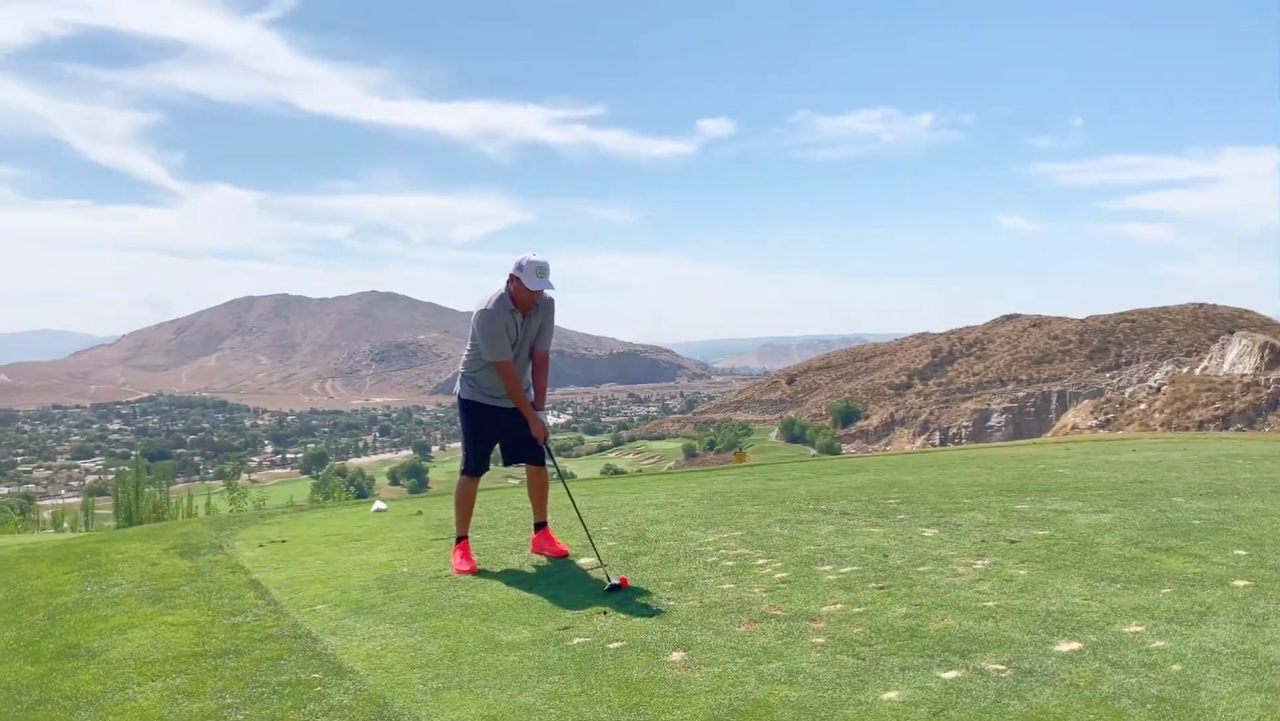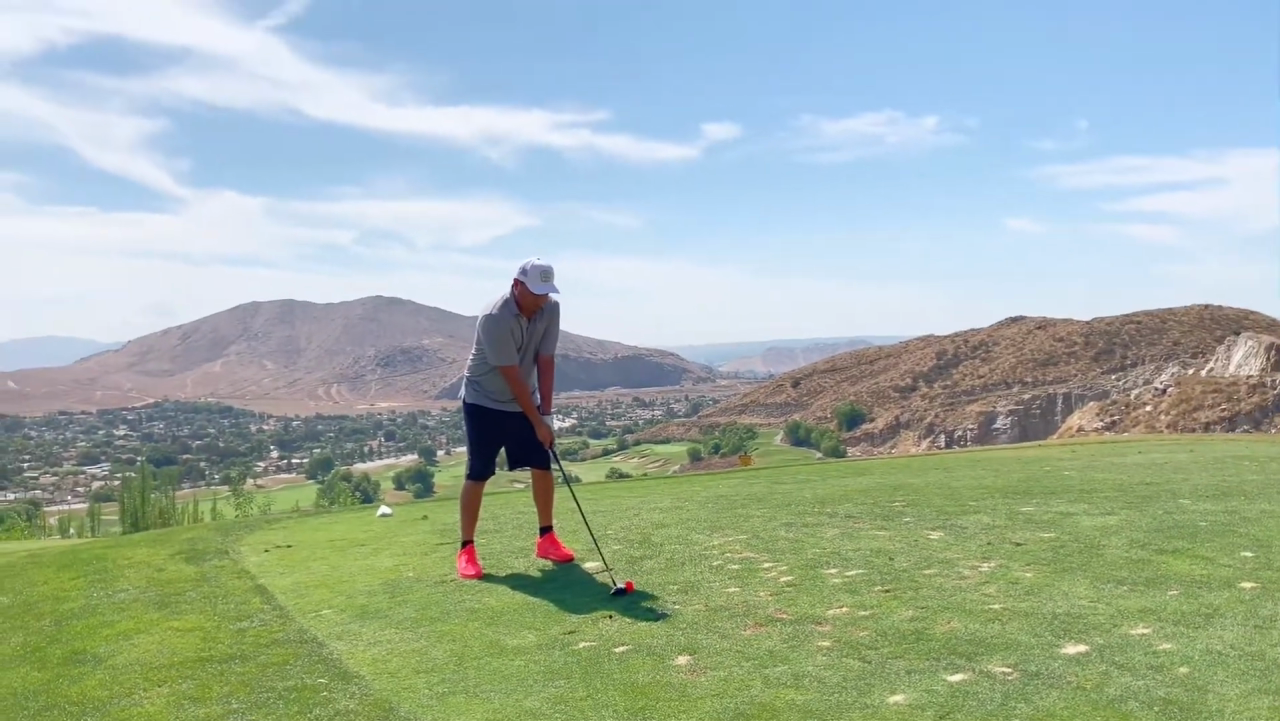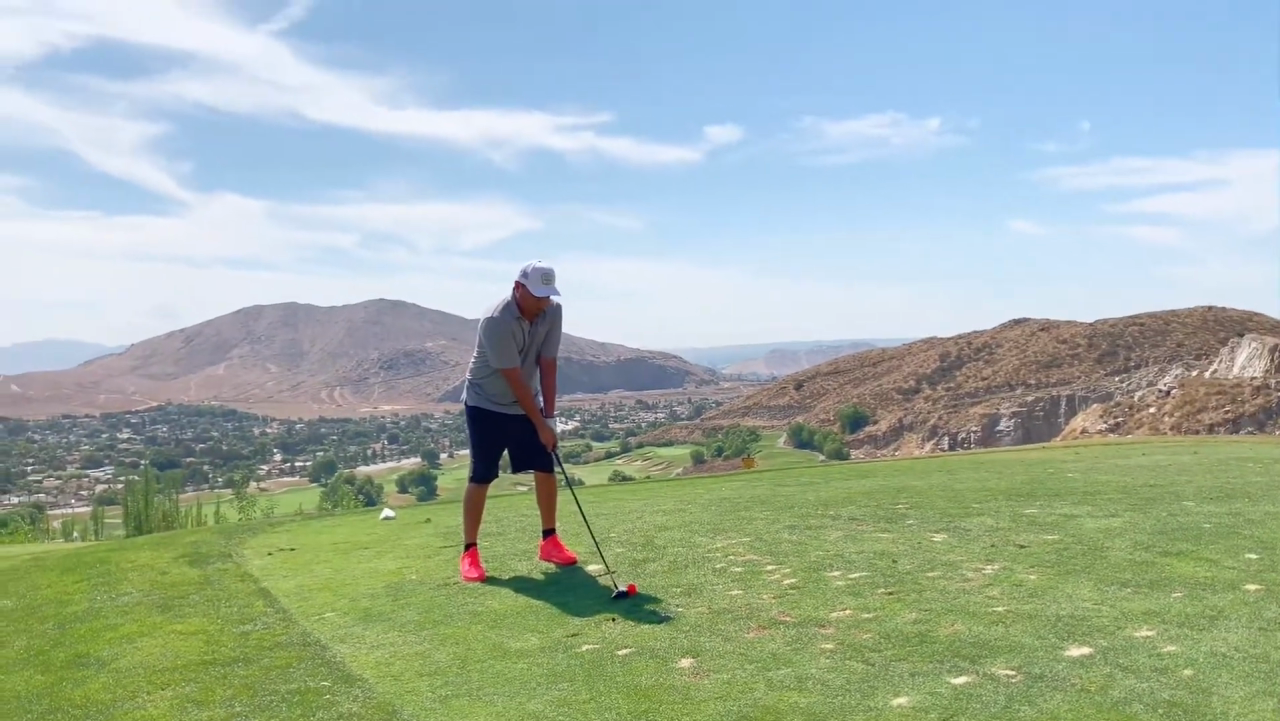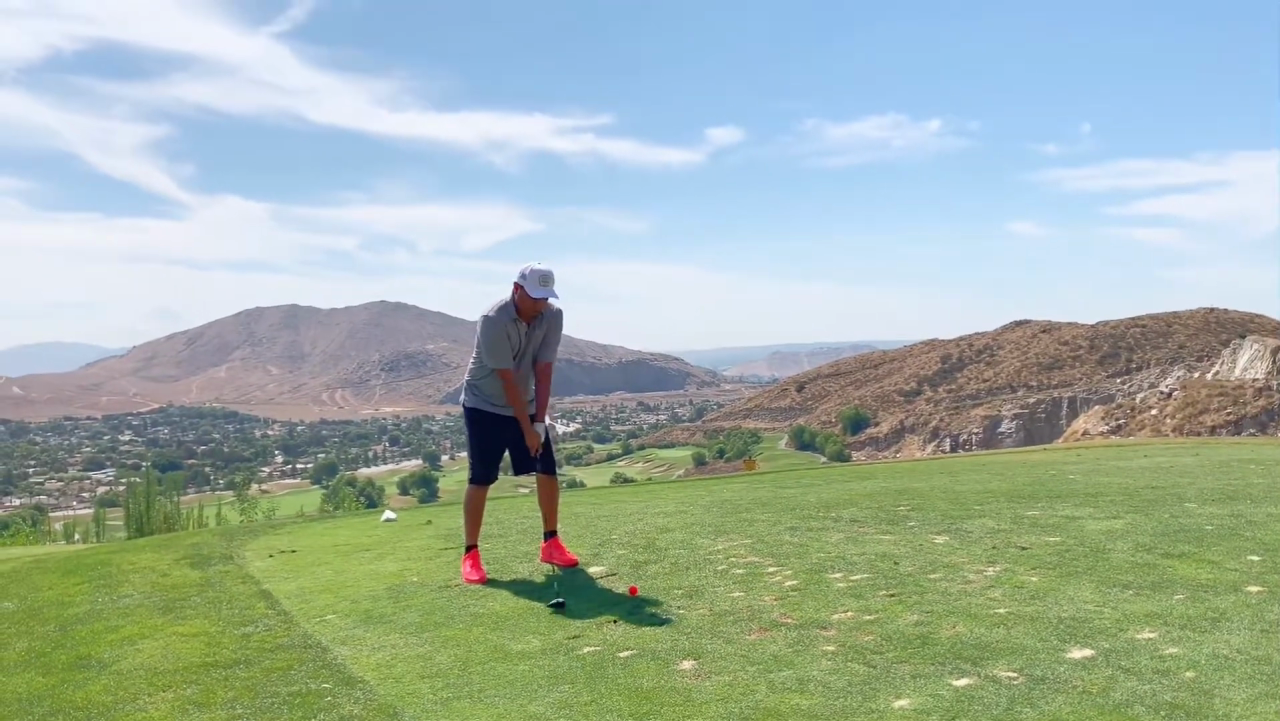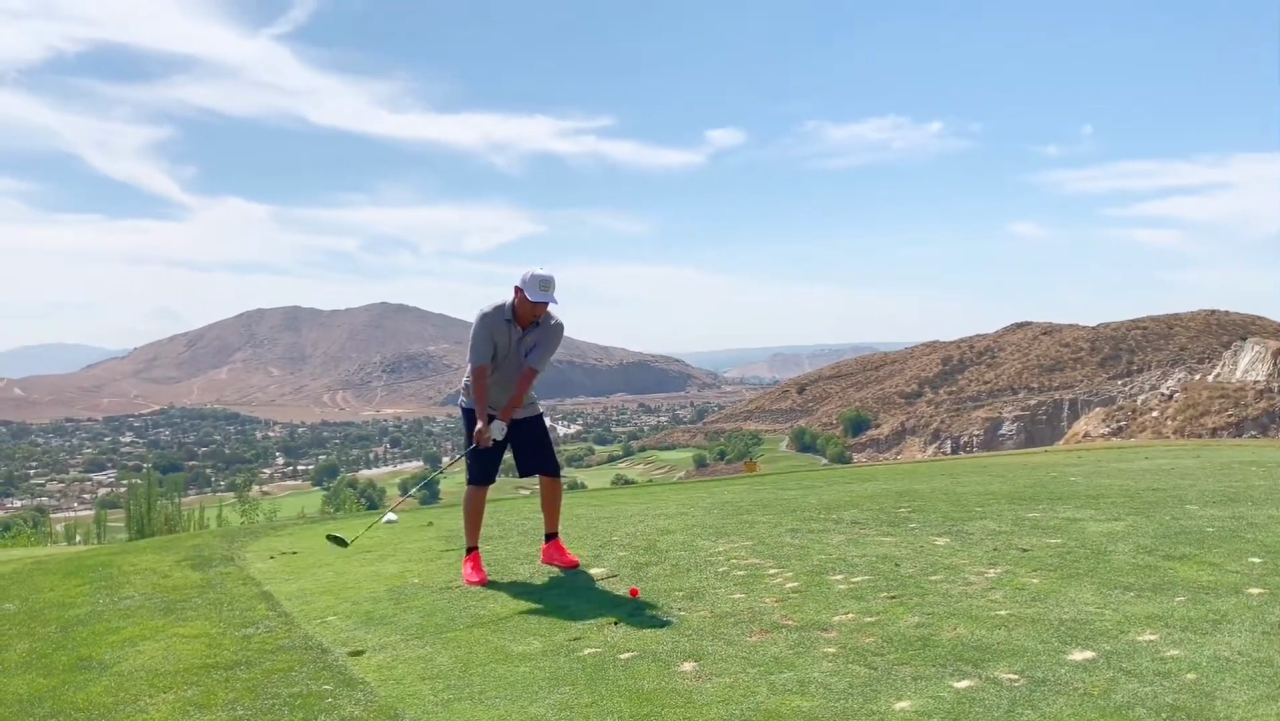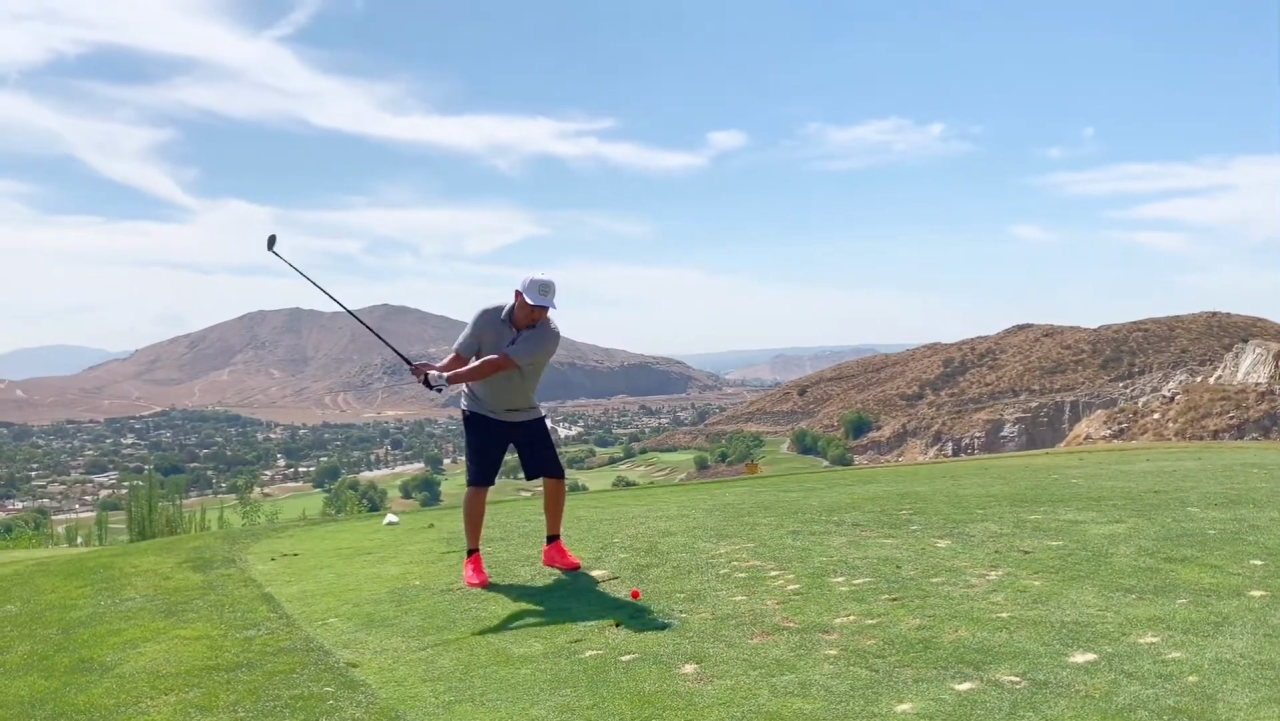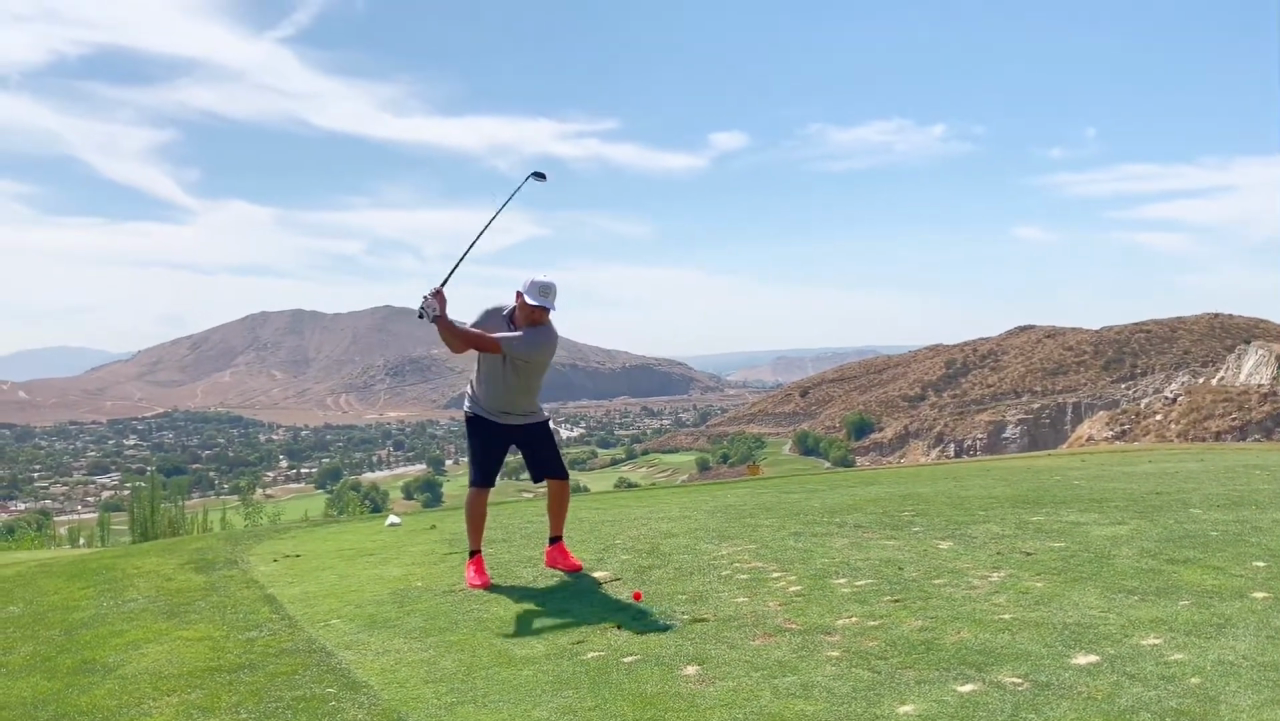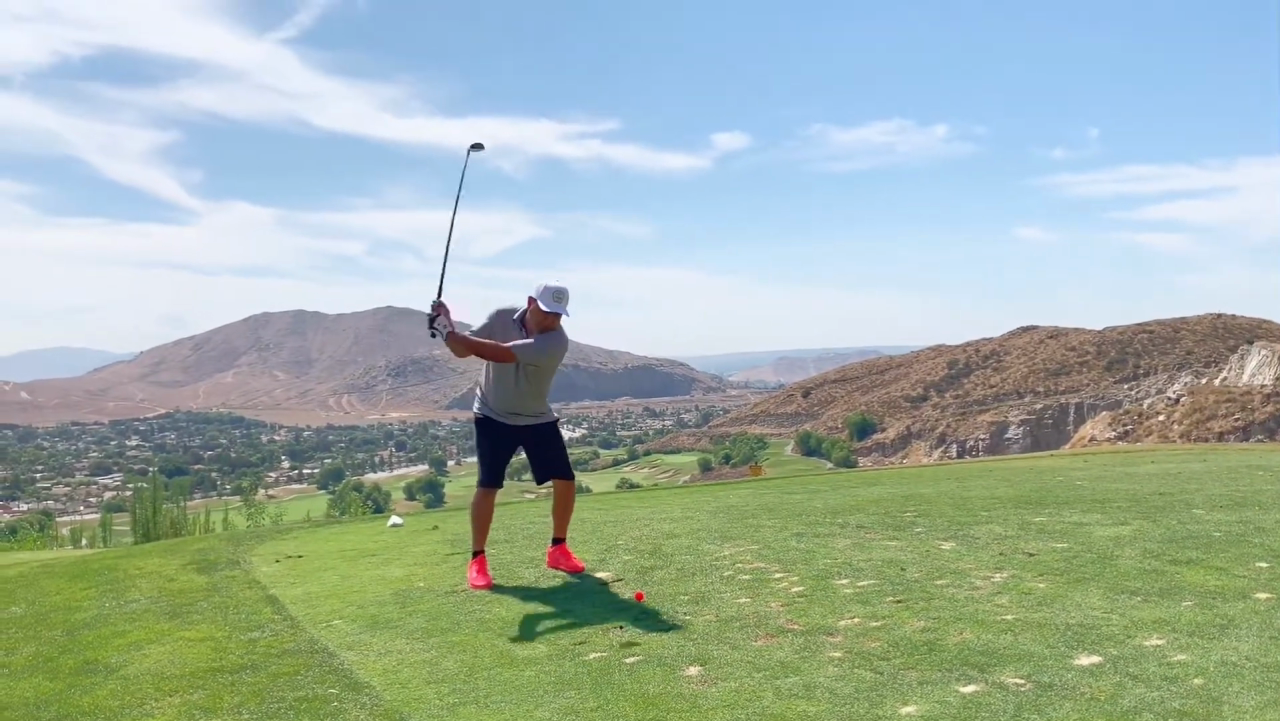
dt=0.2s
person 1, frame 1
left shoulder: (546, 305)
right shoulder: (489, 314)
left elbow: (540, 358)
right elbow: (506, 372)
left wrist: (540, 409)
right wrist: (531, 418)
left hip: (518, 397)
right hip: (479, 398)
left knee: (537, 462)
right knee: (473, 470)
left ankle: (541, 533)
right ankle: (461, 545)
person 1, frame 2
left shoulder: (550, 309)
right shoulder: (495, 319)
left elbow: (545, 362)
right elbow: (512, 376)
left wrist: (546, 413)
right wrist: (537, 422)
left hip: (523, 401)
right hip: (484, 402)
left knee: (542, 466)
right knee: (478, 474)
left ankle: (546, 537)
right ankle: (466, 549)
person 1, frame 3
left shoulder: (553, 312)
right shoulder: (496, 322)
left elbow: (548, 365)
right elbow: (514, 379)
left wrist: (549, 415)
right wrist: (540, 425)
left hip: (525, 404)
right hip: (487, 405)
left knee: (545, 469)
right knee: (481, 477)
left ankle: (549, 540)
right ankle: (469, 552)
person 1, frame 4
left shoulder: (553, 316)
right shoulder: (493, 321)
left elbow: (543, 371)
right elbow: (506, 379)
left wrist: (539, 420)
right wrist: (526, 428)
left hip: (525, 406)
right hip: (484, 407)
left knee: (547, 471)
right knee: (481, 479)
left ankle: (551, 542)
right ankle: (471, 554)
person 1, frame 5
left shoulder: (553, 328)
right shoulder: (489, 318)
left elbow: (526, 376)
right elbow: (479, 373)
left wrist: (504, 419)
right wrist: (482, 420)
left hip: (524, 410)
right hip: (481, 409)
left knee: (551, 473)
right knee: (479, 481)
left ankle: (552, 544)
right ankle: (471, 556)
person 1, frame 6
left shoulder: (547, 335)
right shoulder: (487, 317)
left elbow: (496, 364)
right elbow: (460, 356)
left wrist: (445, 380)
right wrist: (436, 369)
left hip: (525, 414)
right hip: (481, 412)
left knee: (555, 476)
right knee: (478, 483)
left ankle: (553, 546)
right ankle: (472, 557)
person 1, frame 7
left shoulder: (545, 336)
right shoulder: (493, 315)
left elbow: (485, 343)
right elbow: (458, 344)
left wrist: (440, 318)
right wrist: (441, 316)
left hip: (528, 418)
right hip: (484, 414)
left knee: (559, 479)
right knee: (480, 485)
left ankle: (555, 547)
right ankle: (474, 559)
person 1, frame 8
left shoulder: (556, 341)
right shoulder: (502, 317)
left elbow: (500, 354)
right elbow: (463, 350)
left wrist: (450, 332)
right wrist: (449, 327)
left hip: (537, 419)
right hip: (493, 416)
left knee: (565, 480)
right knee: (488, 486)
left ankle: (558, 548)
right ankle: (477, 559)
